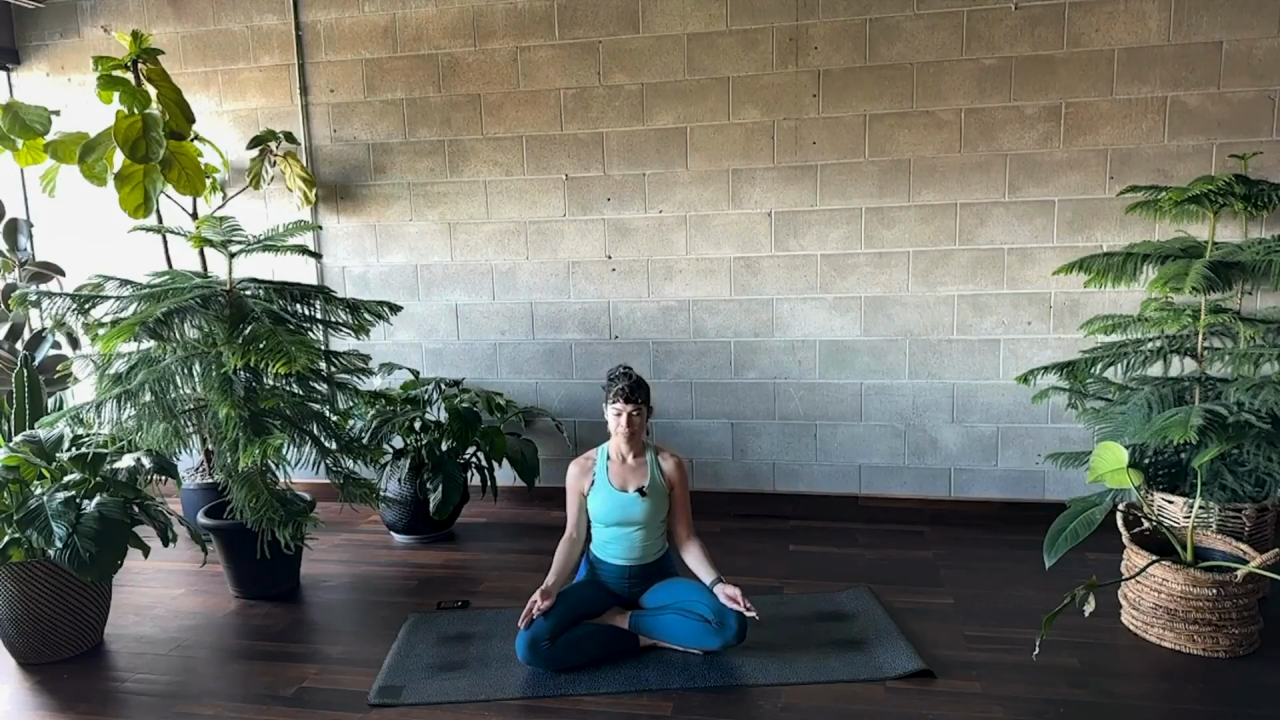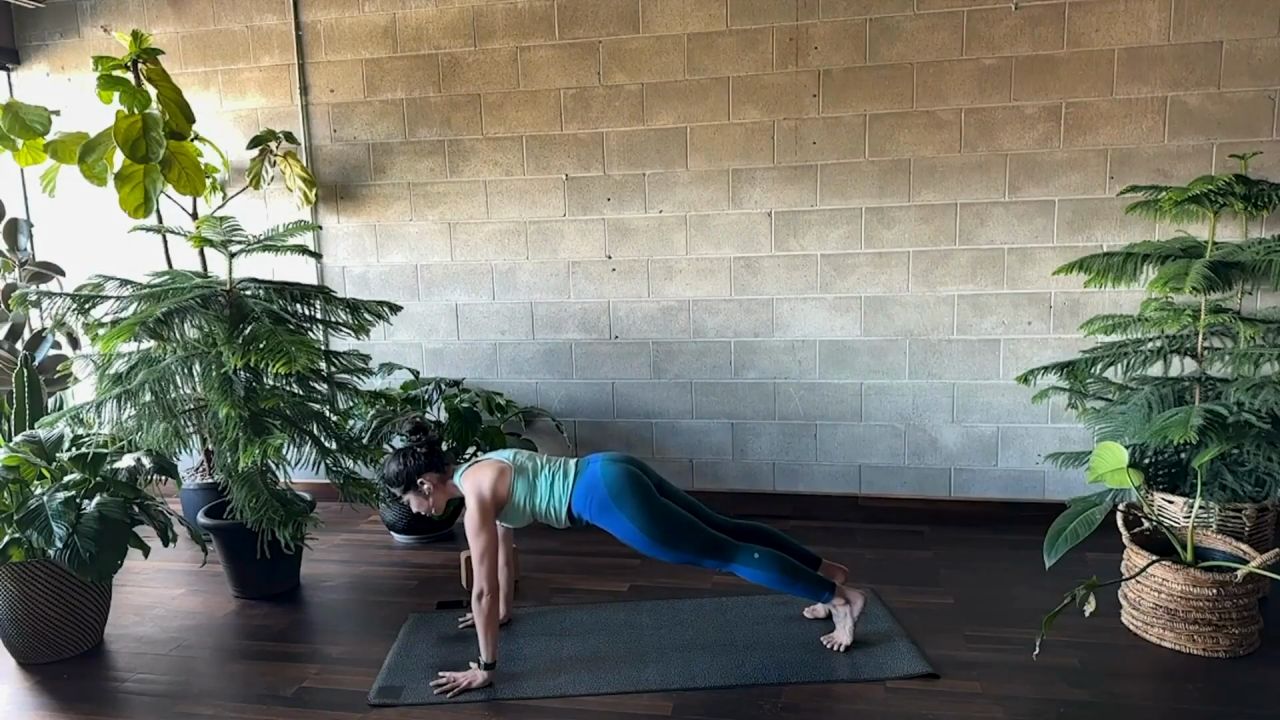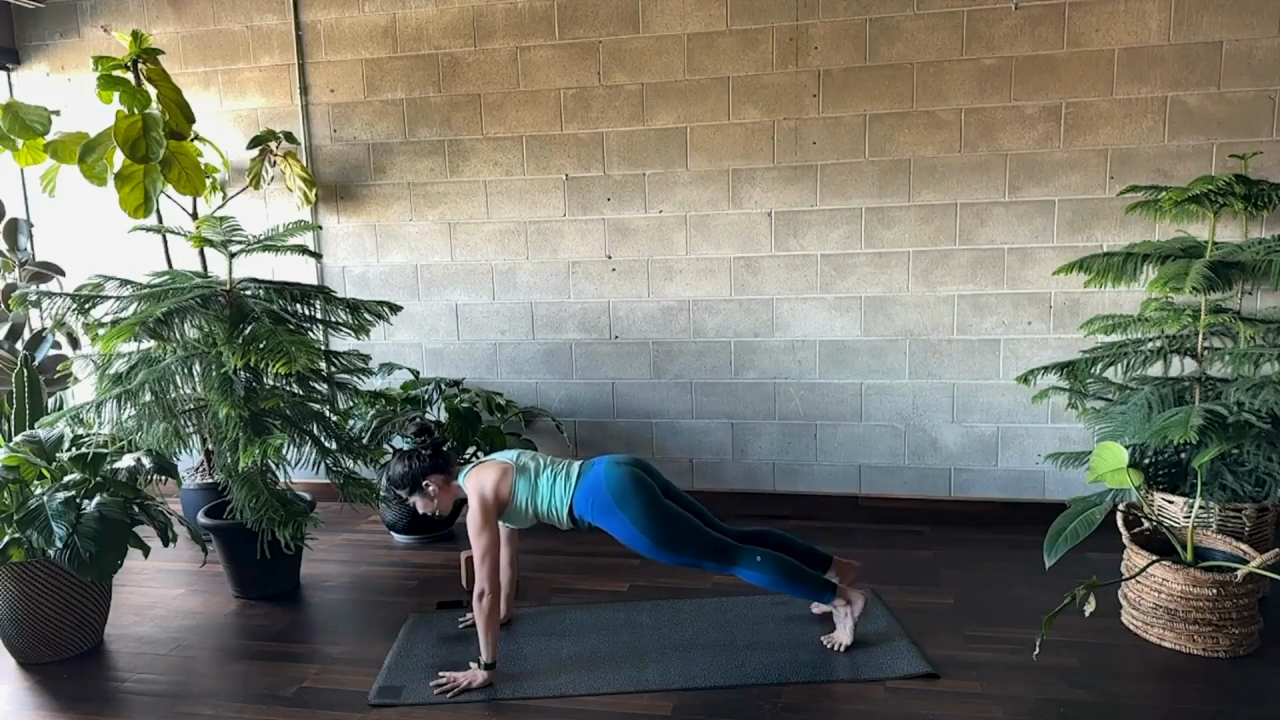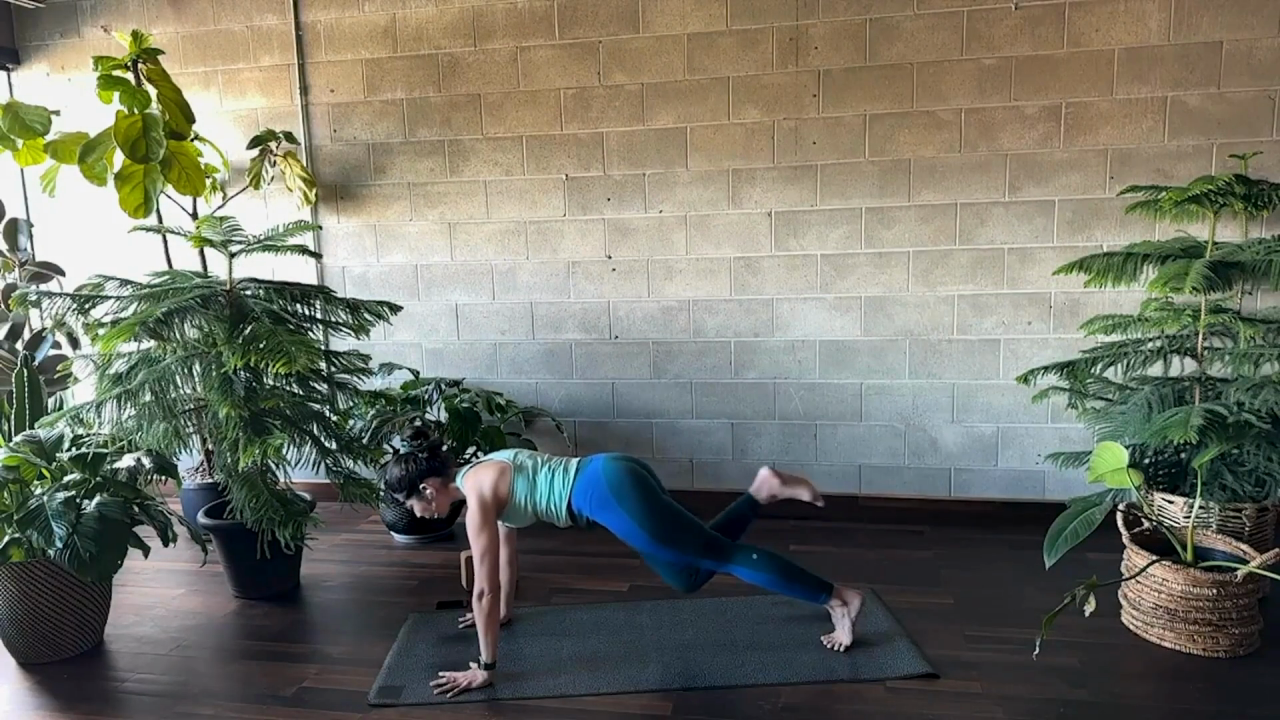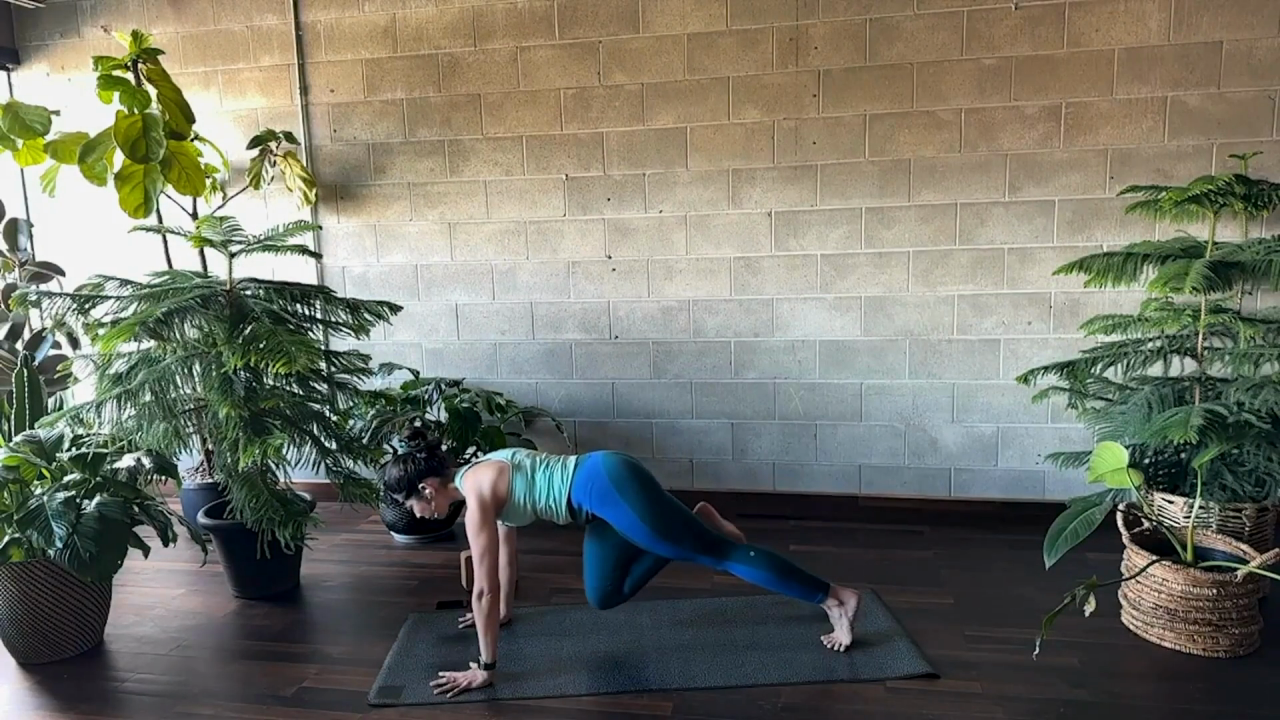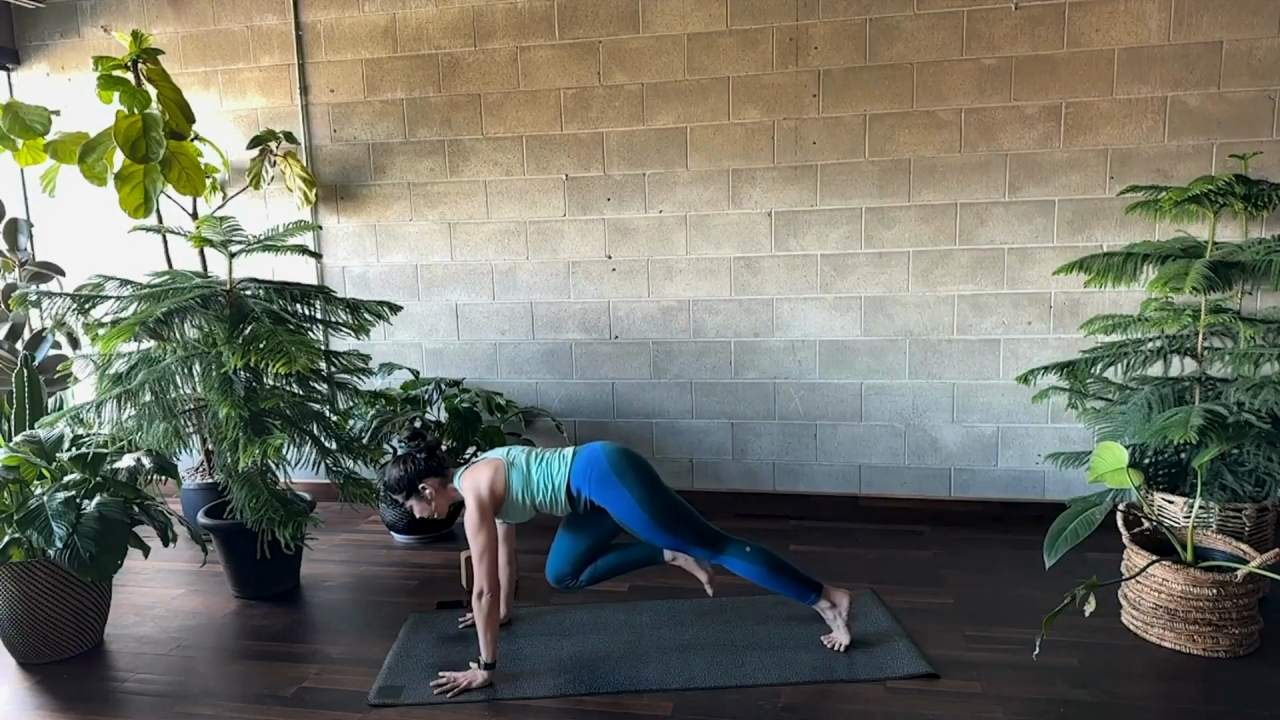
dt=0.4s
person 1, frame 1
left shoulder: (669, 466)
right shoulder: (582, 469)
left elbow: (684, 538)
right elbow: (574, 536)
left wrist: (717, 584)
right wrist: (550, 587)
left hip: (656, 577)
right hip: (599, 578)
left knee: (730, 625)
right knee: (531, 645)
left ankle: (620, 621)
right ankle: (651, 636)
person 1, frame 2
left shoulder: (476, 492)
right shoulder: (481, 471)
left elbow: (482, 588)
right elbow: (504, 543)
left wrist: (485, 667)
right wrist: (502, 611)
left hip: (607, 493)
right hip: (610, 474)
left knee: (726, 553)
right knee: (723, 531)
left ankle: (838, 597)
right ankle: (825, 570)
person 1, frame 3
left shoulder: (479, 494)
right shoulder: (487, 472)
left elbow: (484, 588)
right elbow: (508, 541)
left wrist: (485, 667)
right wrist: (504, 610)
left hip: (611, 497)
right hip: (618, 474)
left knee: (727, 556)
right knee: (724, 537)
left ankle: (842, 599)
right ankle: (834, 567)
person 1, frame 4
left shoulder: (477, 495)
right shoulder: (486, 473)
left elbow: (483, 588)
right elbow: (507, 541)
left wrist: (485, 667)
right wrist: (503, 610)
left hip: (609, 492)
right hip: (614, 474)
left knee: (721, 556)
right knee: (690, 577)
left ankle: (839, 600)
right ankle: (762, 490)
person 1, frame 5
left shoulder: (476, 494)
right shoulder: (484, 474)
left elbow: (483, 588)
right elbow: (506, 543)
left wrist: (485, 668)
right wrist: (502, 611)
left hip: (609, 487)
right hip: (607, 478)
left knee: (719, 553)
right knee: (603, 596)
left ankle: (836, 600)
right ankle: (694, 525)
person 1, frame 6
left shoulder: (475, 493)
right shoulder: (483, 476)
left elbow: (484, 587)
right elbow: (506, 544)
left wrist: (485, 667)
right wrist: (503, 610)
left hip: (606, 476)
right hip: (601, 474)
left knee: (716, 545)
right knee: (562, 574)
left ankle: (829, 601)
right ankle: (670, 551)
